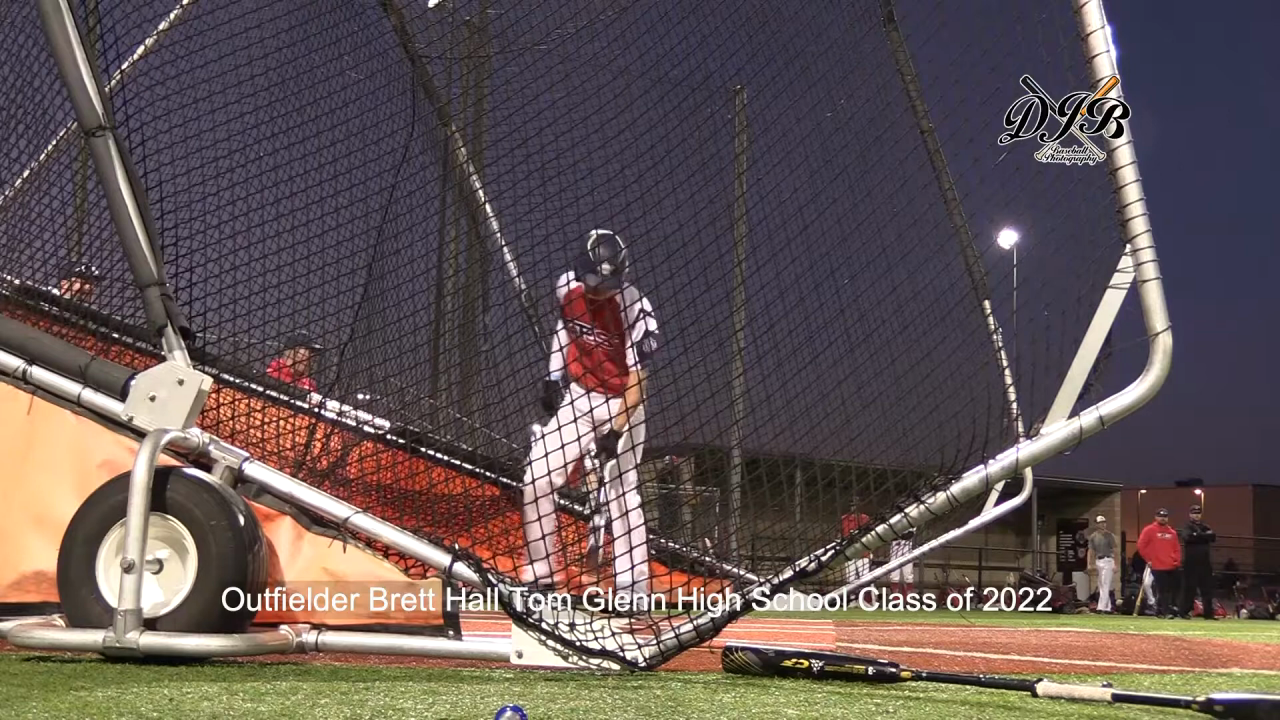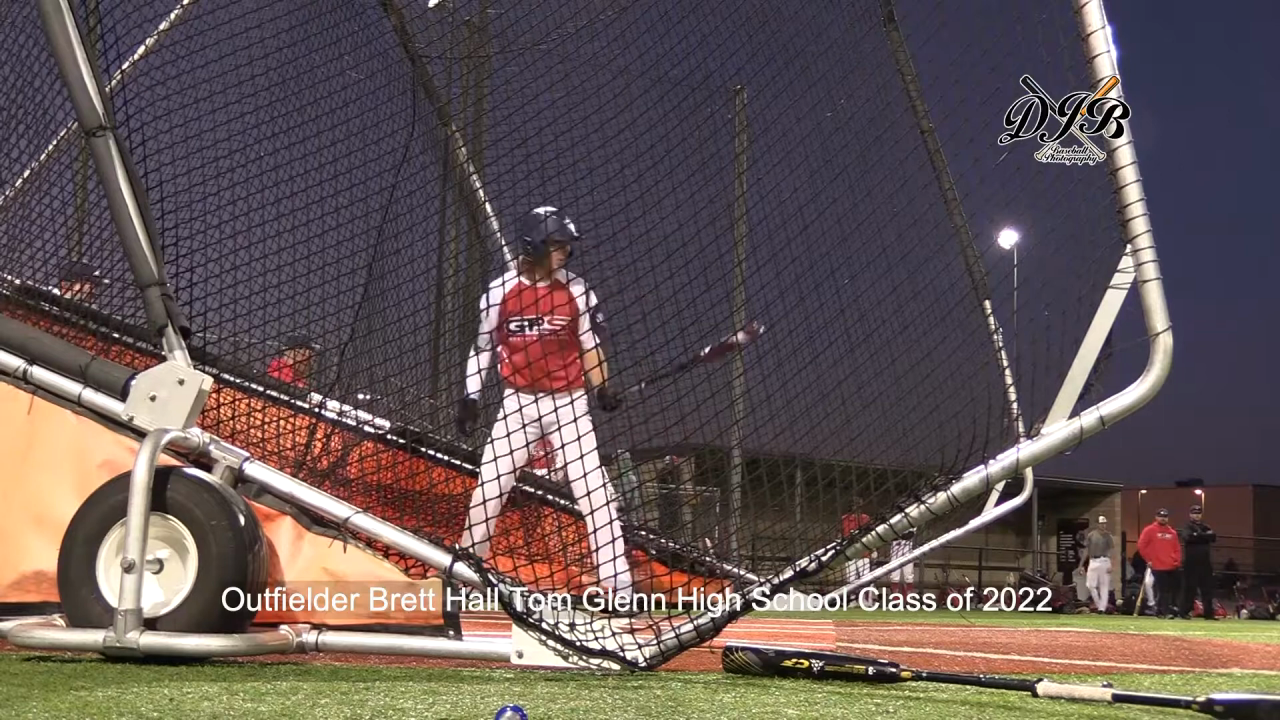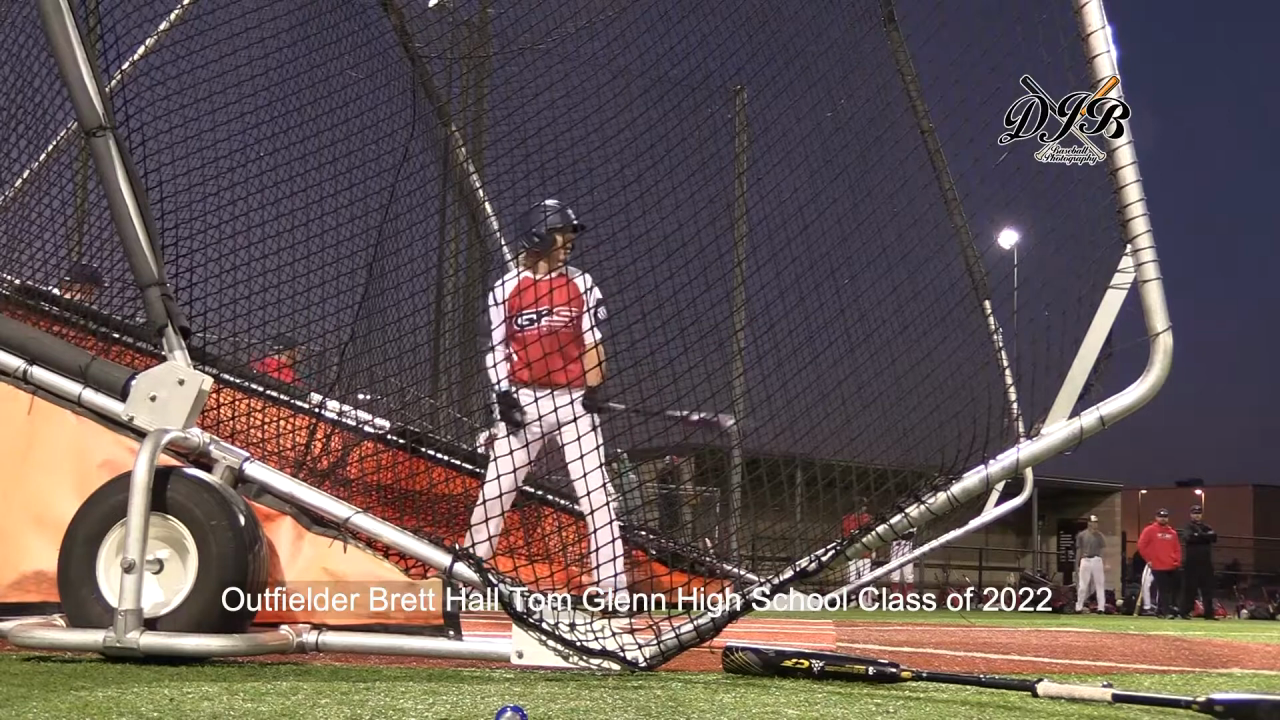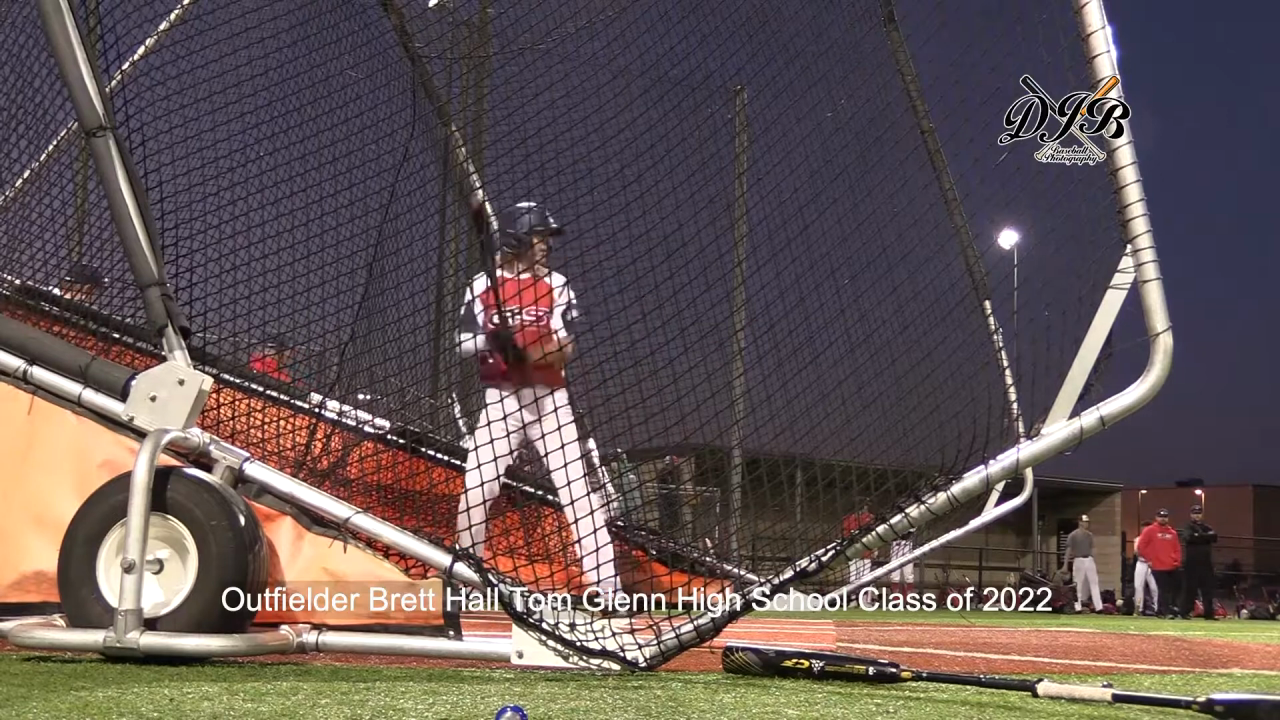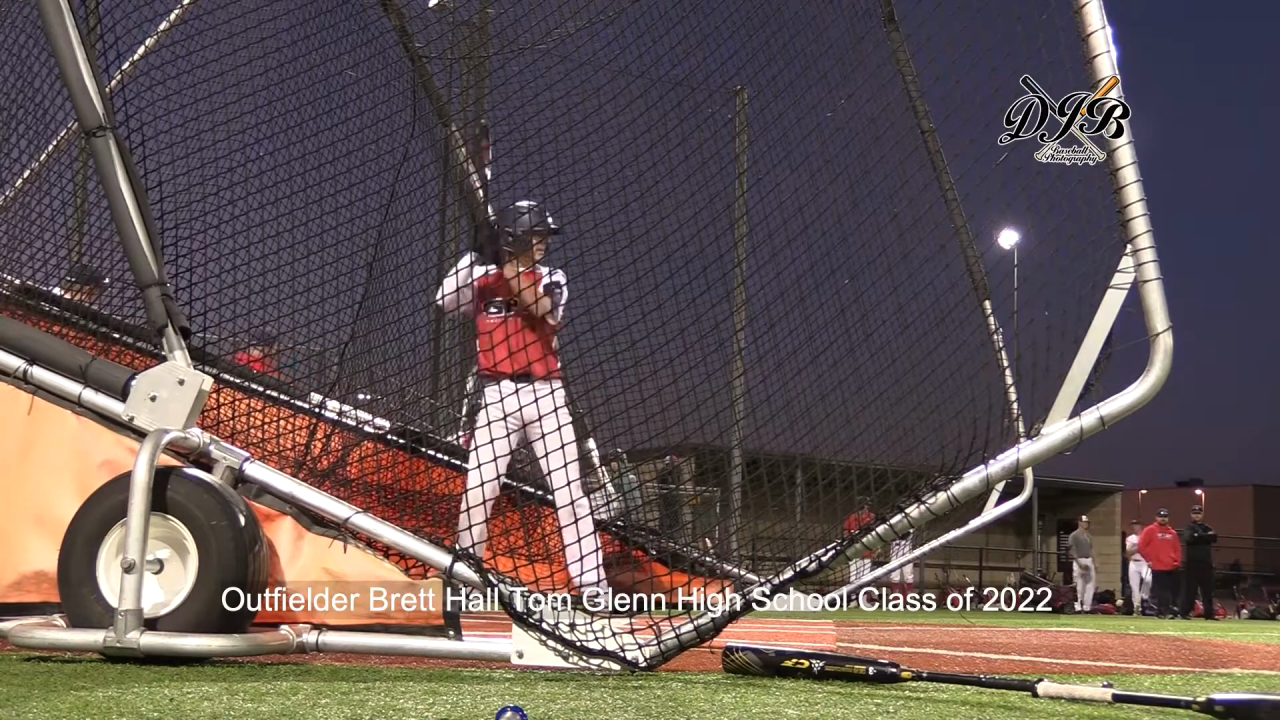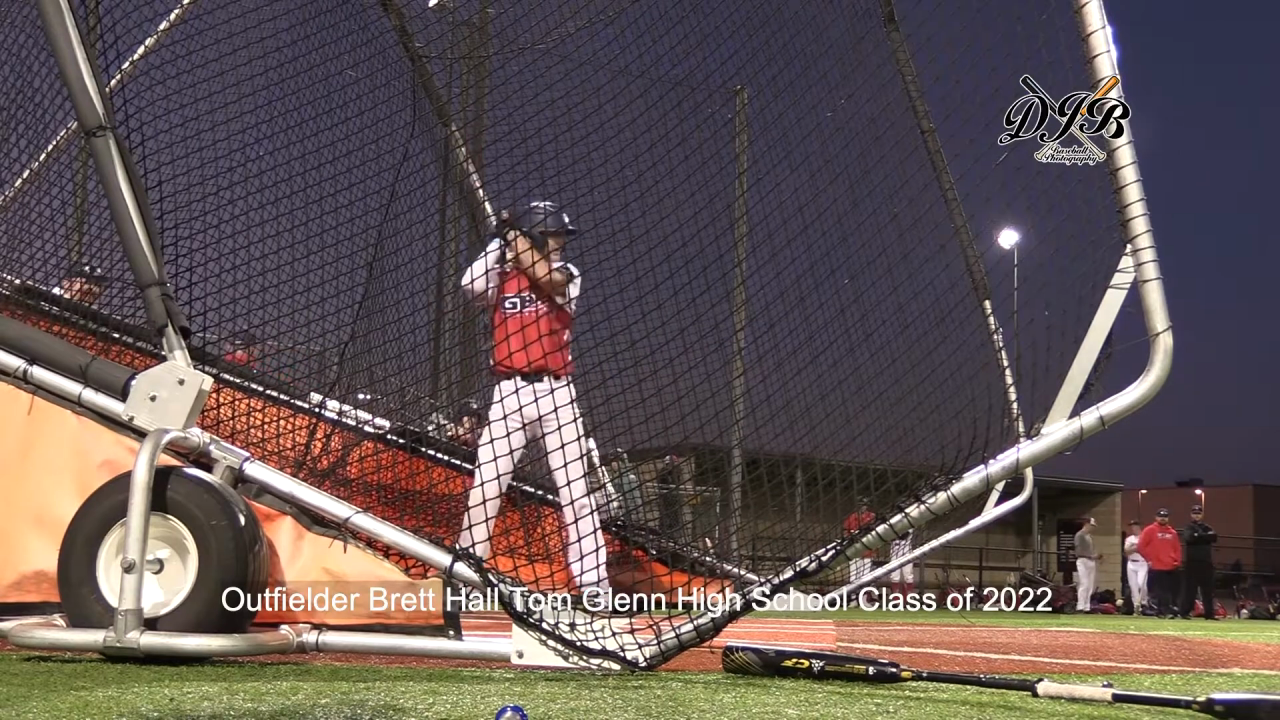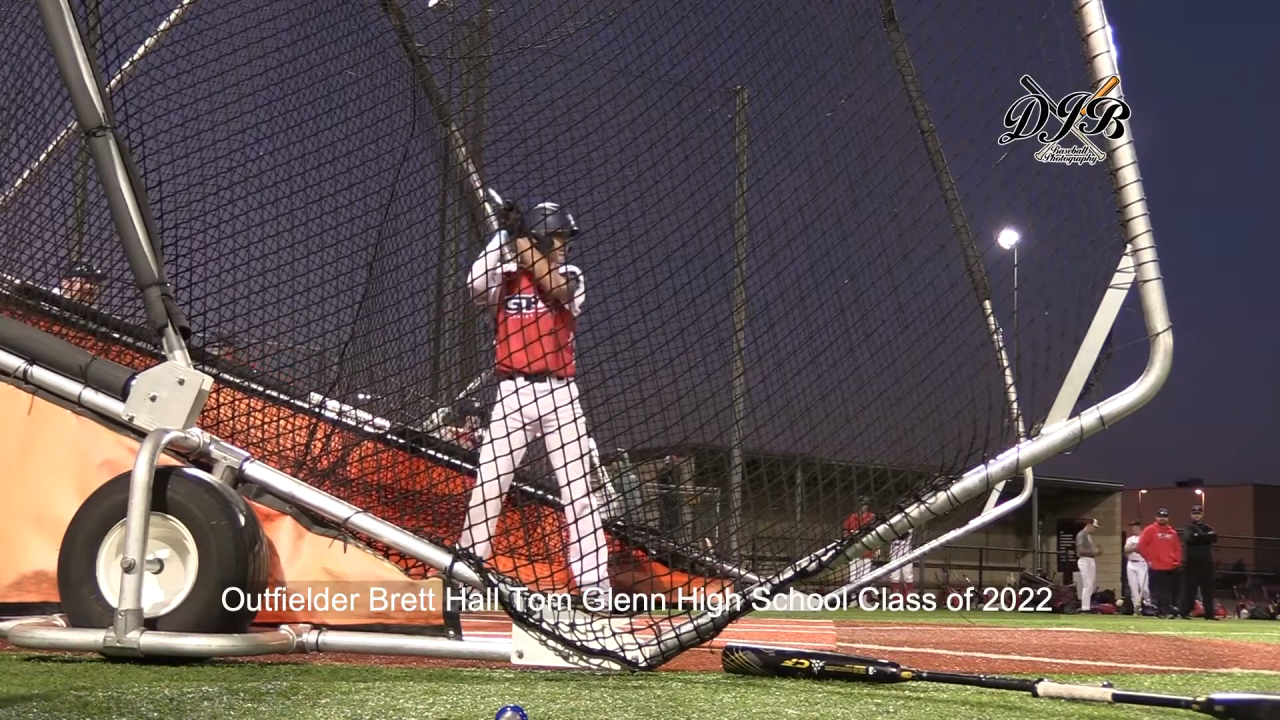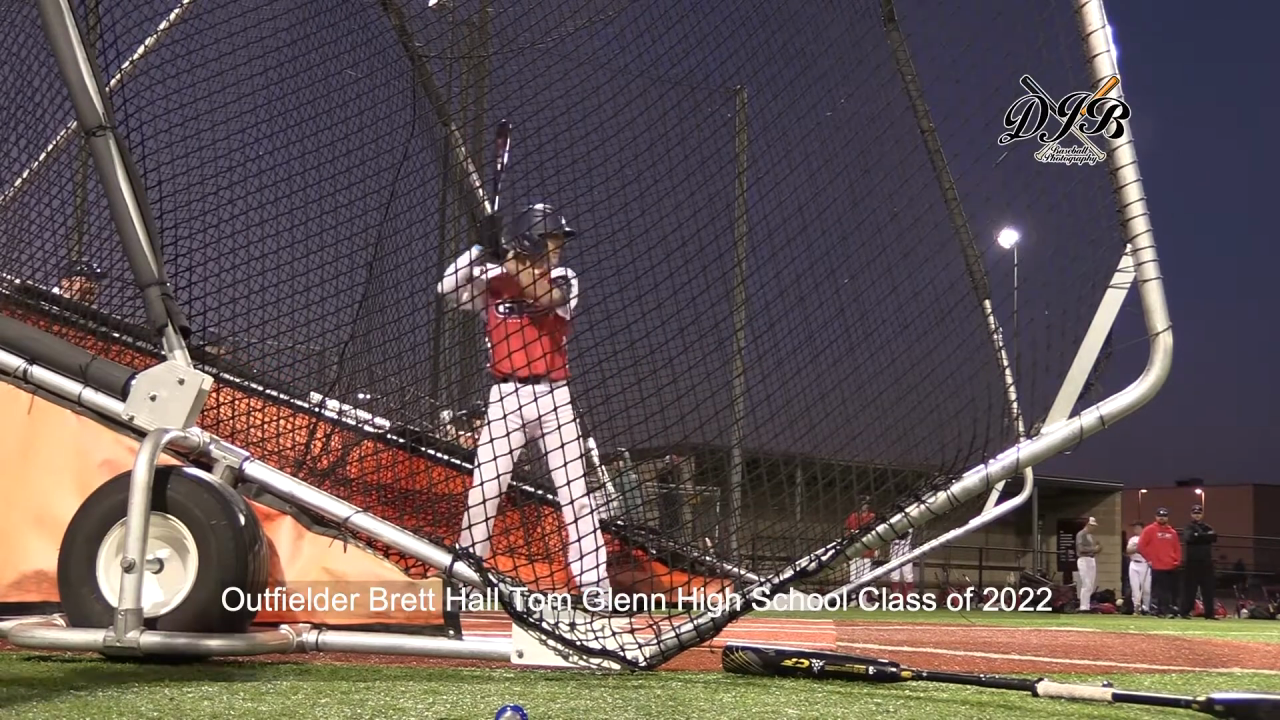
dt=0.4s
person 1, frame 1
left shoulder: (635, 310)
right shoulder: (566, 287)
left elbow: (638, 378)
left wrist: (617, 430)
right wrist: (553, 378)
left hip: (622, 406)
right hip: (578, 396)
left knee: (622, 496)
right knee: (539, 478)
left ankle: (630, 588)
right ankle: (539, 573)
person 1, frame 2
left shoulder: (576, 290)
right shoulder: (501, 290)
left elbow: (589, 345)
right elbow: (483, 345)
left wrist: (602, 387)
right wrist: (471, 397)
left hip: (567, 402)
right hip: (518, 403)
left knee: (593, 489)
right knee: (489, 489)
left ankle: (618, 583)
person 1, frame 3
left shoulder: (581, 284)
right shoulder: (507, 288)
left elbow: (592, 344)
right elbow: (496, 349)
left wrist: (595, 389)
right wrist: (503, 395)
left hip: (572, 400)
right hip: (525, 400)
left knee: (596, 490)
right knee: (496, 487)
left ankle: (613, 586)
person 1, frame 4
left shoulder: (556, 285)
right shoulder: (483, 286)
left elbow: (564, 349)
right elbow: (465, 344)
left wrist: (523, 351)
right wrist: (490, 338)
left hip: (549, 399)
right hip: (499, 400)
left knee: (576, 487)
right knee: (476, 488)
left ankle: (604, 582)
person 1, frame 5
left shoulder: (552, 278)
right shoulder: (482, 278)
left elbow: (538, 306)
right elbow: (445, 300)
left wrist: (504, 265)
right wrist: (474, 256)
left hip: (546, 394)
right hip: (499, 395)
left knee: (569, 489)
right knee: (479, 488)
left ankle: (591, 581)
person 1, frame 6
left shoulder: (567, 275)
right shoulder: (501, 277)
left elbow: (546, 278)
right elbow: (473, 285)
left wrist: (515, 233)
right wrist: (500, 241)
left hip: (556, 393)
right hip: (510, 393)
left knee: (575, 488)
right knee: (486, 485)
left ankle: (594, 580)
person 1, frame 7
left shoulder: (571, 276)
right shoulder: (505, 277)
left elbow: (555, 288)
right elbow: (477, 284)
left wrist: (522, 239)
right wrist: (503, 235)
left hip: (559, 394)
right hip: (512, 394)
left knee: (578, 489)
right knee: (488, 486)
left ankle: (594, 581)
person 1, frame 8
left shoulder: (565, 278)
right shoulder: (493, 279)
left elbow: (546, 297)
right elbow: (451, 288)
left wrist: (506, 258)
right wrist: (480, 249)
left hip: (553, 395)
right hip: (506, 396)
left knee: (574, 489)
right knee: (484, 489)
left ankle: (593, 581)
